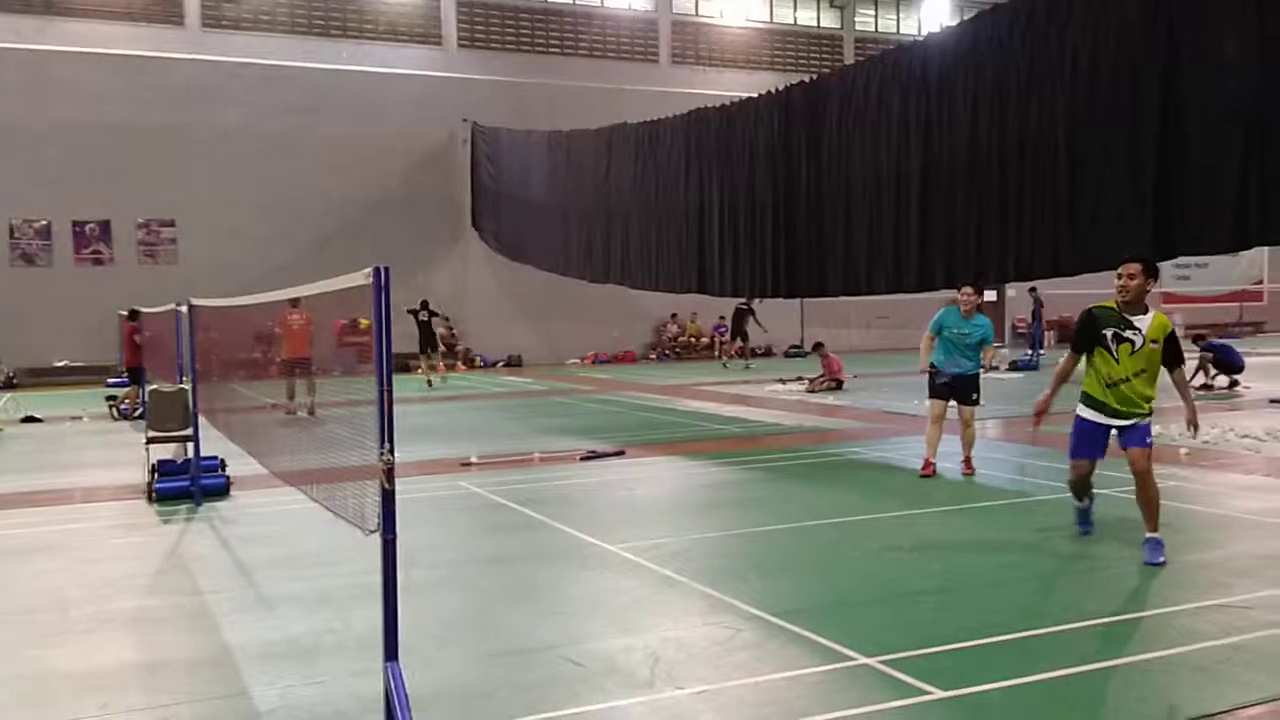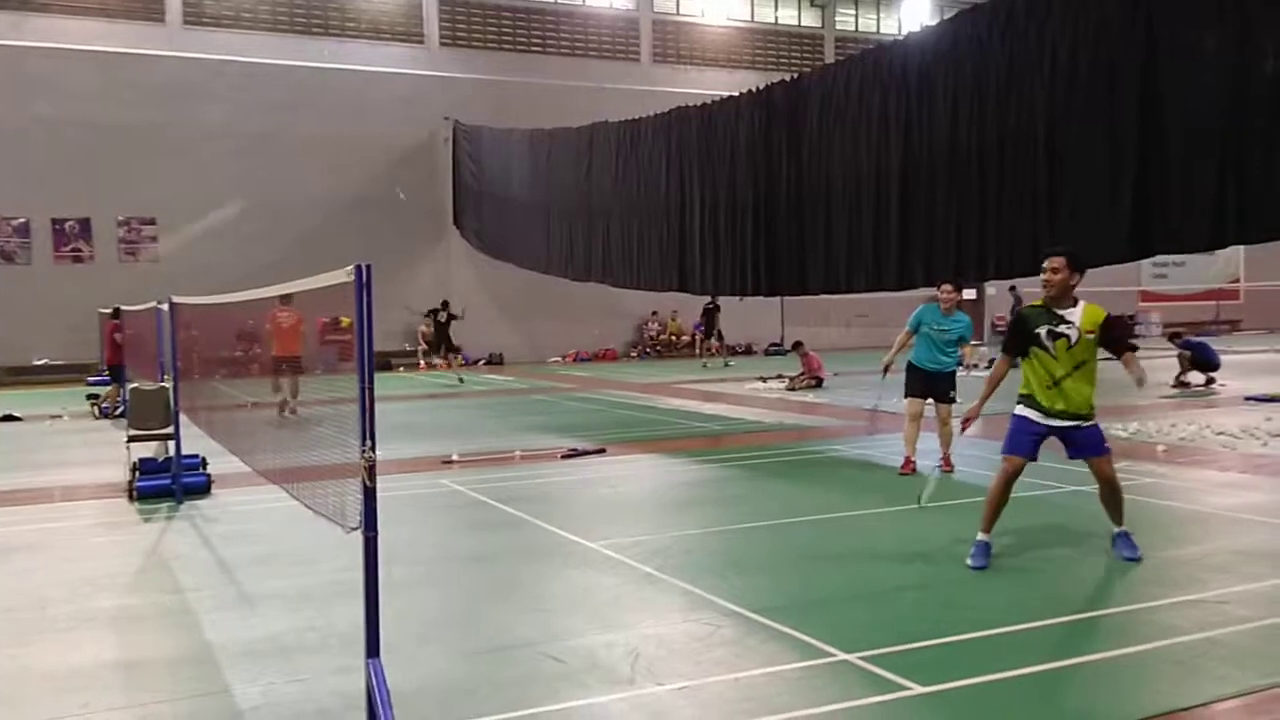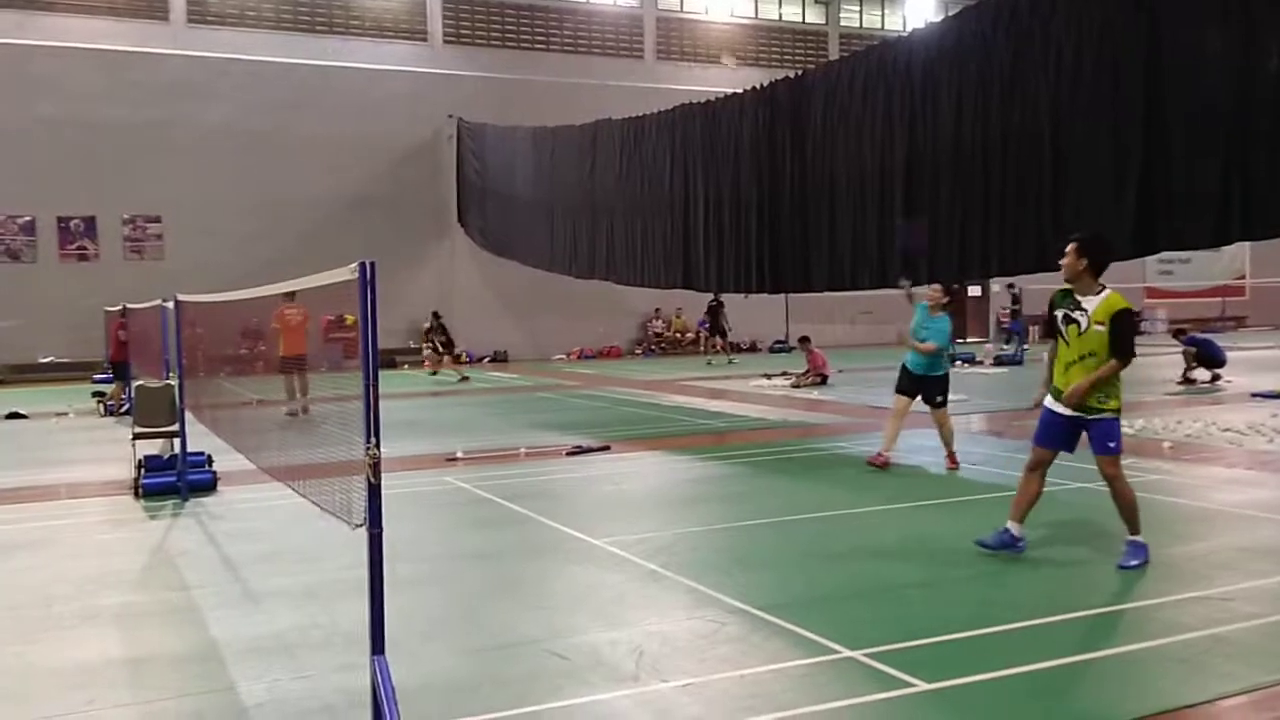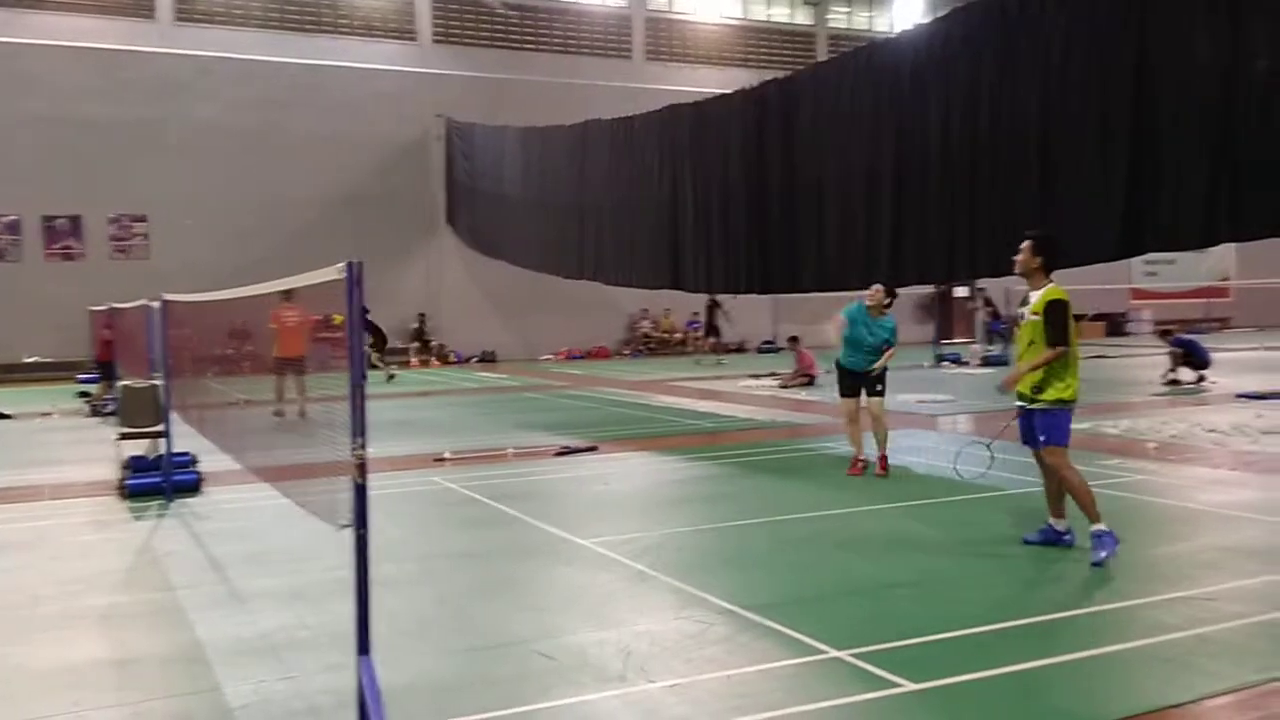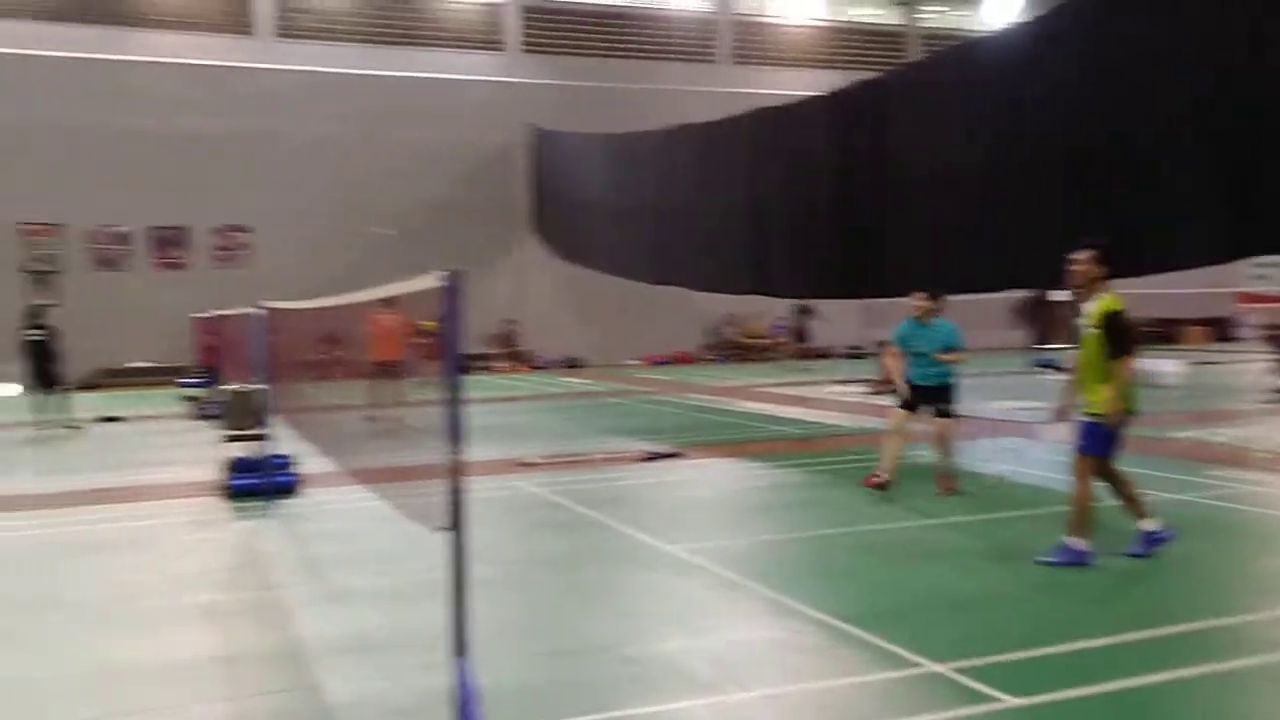
dt=0.5s
person 1, frame 1
left shoulder: (1162, 326)
right shoulder: (1095, 315)
left elbow: (1175, 367)
right elbow: (1073, 357)
left wrist: (1189, 405)
right wrist: (1049, 395)
left hip: (1136, 412)
right hip: (1094, 408)
left knee: (1142, 468)
right knee: (1079, 473)
left ankle: (1153, 538)
right ankle: (1083, 502)
person 1, frame 2
left shoulder: (1097, 316)
right shoulder: (1028, 316)
left elbow: (1124, 350)
right elbow: (1006, 360)
left wrist: (1136, 369)
right wrist: (980, 403)
left hip: (1078, 413)
right hip: (1032, 410)
left knee: (1107, 475)
right knee: (1007, 472)
left ankle: (1119, 532)
right ankle: (982, 540)
person 1, frame 3
left shoulder: (1117, 308)
right shoulder: (1059, 300)
left elbow: (1123, 358)
left wrist: (1085, 384)
right wrist: (1047, 386)
left hip: (1100, 406)
right hip: (1059, 402)
left knee: (1112, 474)
right knee: (1035, 464)
left ankle: (1136, 541)
right ankle: (1013, 532)
person 1, frame 4
left shoulder: (1054, 299)
right shoulder: (1029, 298)
left elbow: (1058, 348)
left wrist: (1020, 371)
left hip: (1053, 396)
right hip: (1034, 396)
left knee: (1055, 463)
right knee: (1046, 463)
left ankle: (1101, 532)
right ankle: (1058, 526)
person 1, frame 5
left shoulder: (1110, 310)
right shoulder: (1086, 308)
left elbow: (1125, 358)
left wrist: (1115, 400)
right wrist: (1069, 396)
left hip: (1107, 407)
right hip: (1096, 404)
left knee: (1083, 470)
right knee: (1103, 469)
left ankle: (1077, 545)
right ankle: (1151, 528)
person 2, frame 1
left shoulder: (984, 324)
right shoulder: (945, 314)
left elbow: (989, 350)
right elbow: (928, 338)
left wrist: (986, 360)
right wrist: (923, 359)
left hip: (968, 376)
right hip: (941, 372)
left knee: (967, 420)
right knee: (935, 416)
left ankle: (967, 460)
right ankle: (929, 461)
person 2, frame 2
left shoulder: (964, 321)
right shoulder: (924, 311)
left elbow: (965, 345)
right elbow: (907, 333)
left wrist: (966, 358)
right wrist: (892, 354)
left hip: (945, 373)
right hip: (918, 368)
left knee: (945, 417)
right knee: (913, 414)
left ankle: (945, 457)
right ankle: (909, 459)
person 2, frame 3
left shoulder: (943, 325)
right shoulder: (923, 308)
left elbow: (928, 349)
left wrist: (909, 342)
right wrist: (909, 292)
left hip: (934, 376)
right hip: (910, 370)
left knee: (941, 418)
right knee: (897, 411)
left ankle: (950, 454)
right ankle: (884, 454)
person 2, frame 4
left shoulder: (890, 324)
right shoulder: (855, 310)
left elbow: (891, 348)
right elbow: (838, 321)
left wrist: (882, 361)
right wrist: (834, 335)
left hip: (873, 371)
right hip: (848, 368)
left knee: (877, 413)
right knee: (851, 414)
left ankle: (882, 456)
right ankle: (859, 457)
person 2, frame 5
left shoulder: (948, 329)
right shoulder: (906, 328)
left elbow: (961, 356)
right elbow: (893, 357)
left wrist: (945, 358)
right wrist: (899, 382)
left hip: (940, 386)
right hip: (911, 386)
left knee: (943, 433)
right knee: (896, 428)
left ankle: (947, 475)
right ankle: (883, 475)
